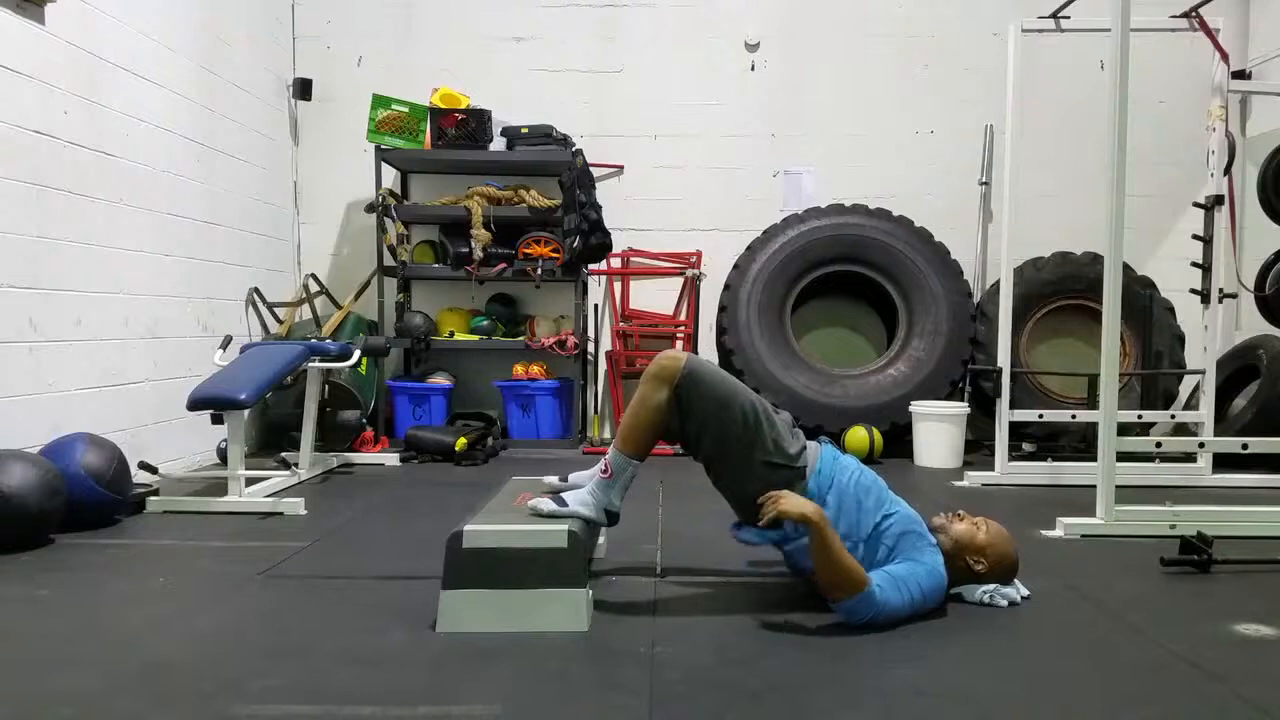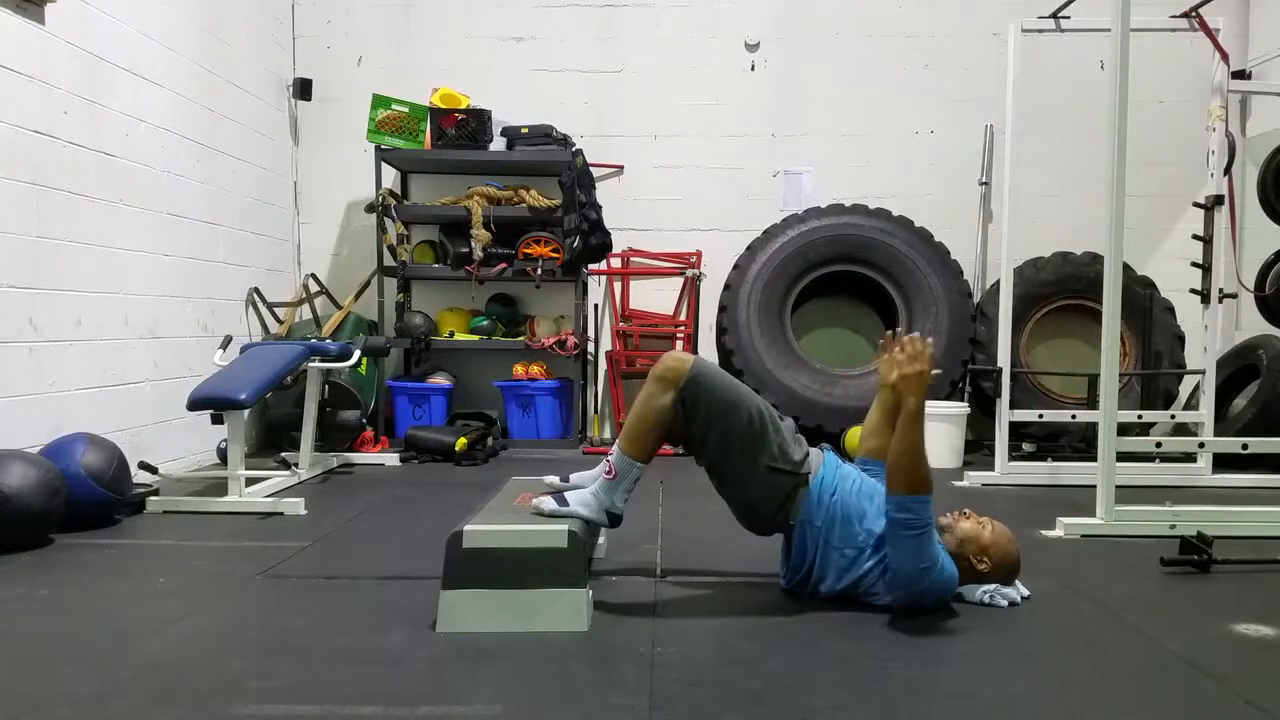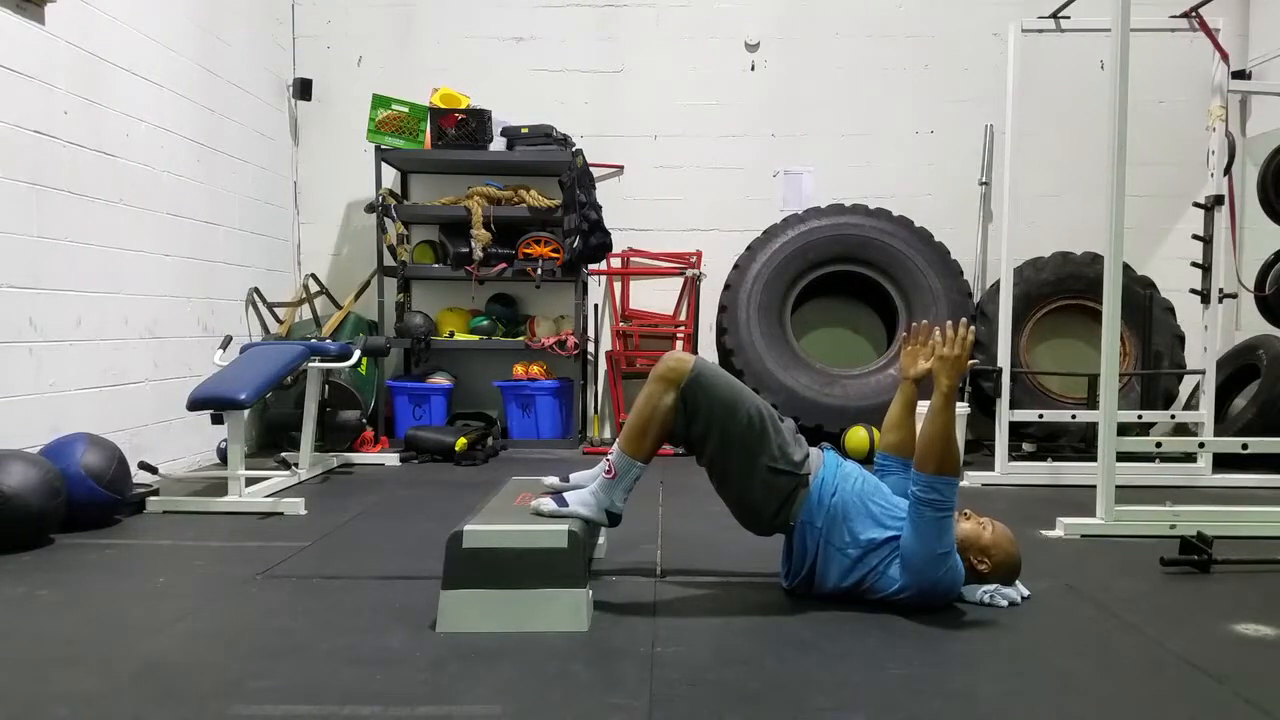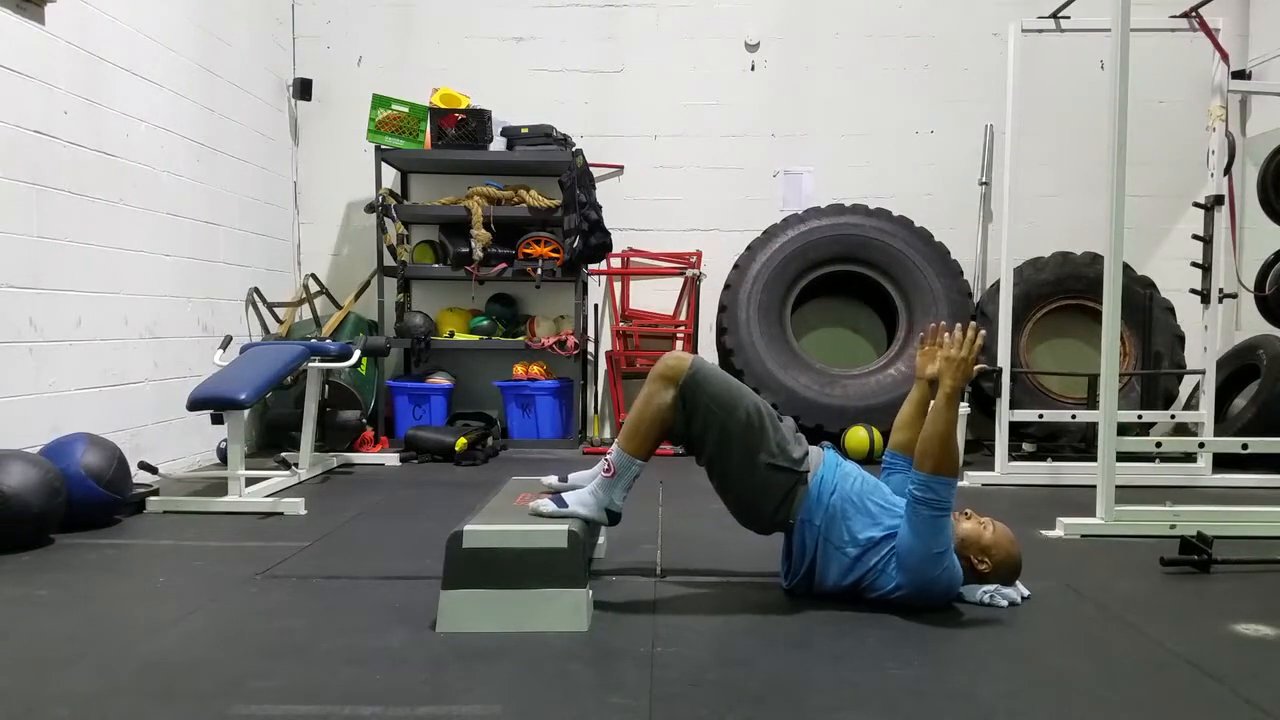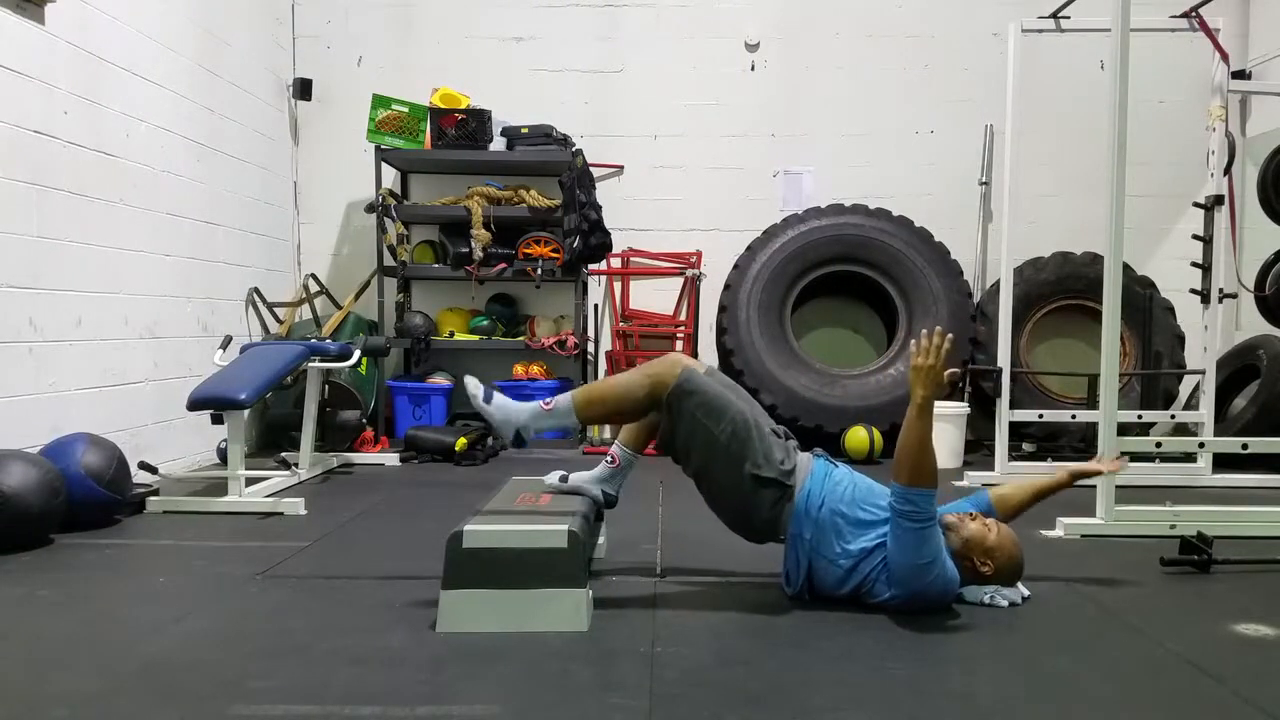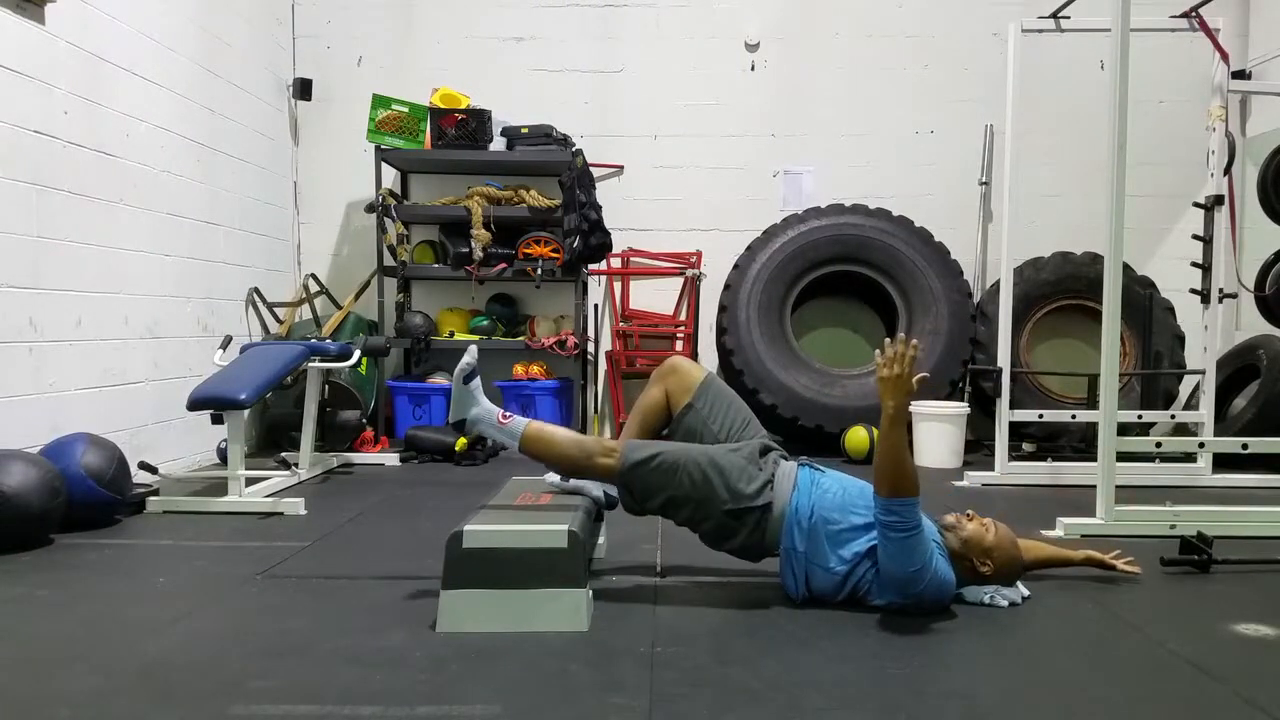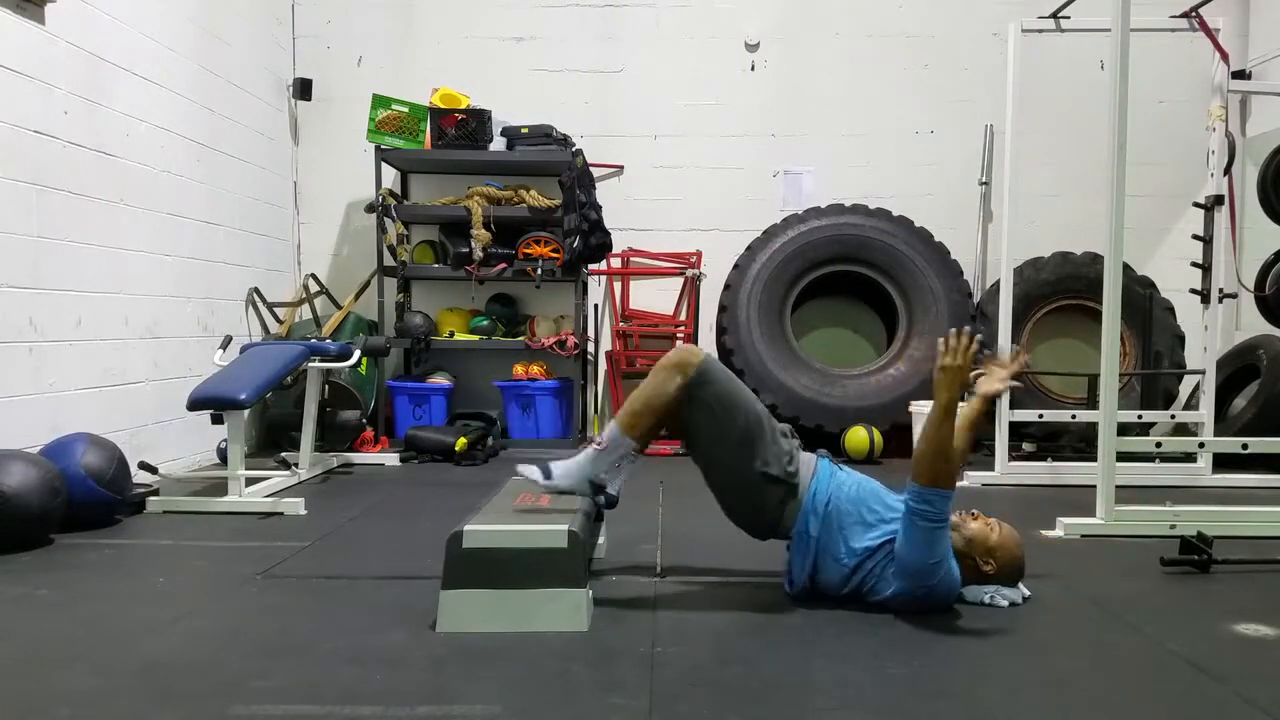
dt=0.7s
person 1, frame 1
left shoulder: (929, 576)
right shoulder: (921, 546)
left elbow: (858, 602)
left wrist: (817, 519)
left hip: (782, 472)
right hip: (801, 460)
left knee: (670, 371)
right knee: (672, 383)
left ankle: (603, 496)
right ankle: (605, 476)
person 1, frame 2
left shoulder: (933, 577)
right shoulder: (917, 541)
left elbow: (913, 504)
right elbow: (874, 466)
left wrist: (914, 402)
right wrist: (889, 391)
left hip: (787, 486)
right hip: (805, 474)
left knee: (675, 371)
right knee: (682, 386)
left ankle: (605, 497)
right ankle: (609, 476)
person 1, frame 3
left shoulder: (934, 573)
right shoulder: (913, 526)
left elbow: (936, 487)
right elbow: (896, 465)
left wrist: (945, 390)
right wrist: (909, 383)
left hip: (788, 488)
right hip: (803, 473)
left knee: (677, 372)
right knee: (678, 384)
left ankle: (605, 496)
right ankle: (607, 476)
person 1, frame 4
left shoulder: (933, 574)
right shoulder: (915, 525)
left elbow: (932, 489)
right elbow: (902, 463)
left wrist: (950, 392)
right wrist: (924, 381)
left hip: (787, 487)
right hip: (796, 480)
left knee: (676, 371)
right knee: (678, 387)
left ankle: (604, 496)
right ankle: (605, 477)
person 1, frame 5
left shoulder: (929, 577)
right shoulder: (944, 544)
left elbow: (913, 499)
right elbow: (994, 497)
left wrist: (923, 399)
right wrist: (1071, 472)
left hip: (775, 492)
right hip: (794, 468)
left knee: (668, 374)
right knee: (675, 376)
left ankle: (525, 418)
right ankle: (607, 479)
person 1, frame 6
left shoulder: (925, 577)
right shoulder: (938, 544)
left elbow: (896, 507)
right elbow: (1017, 550)
left wrist: (894, 410)
right wrist: (1083, 554)
left hip: (756, 507)
right hip: (773, 472)
left knee: (606, 454)
right knee: (675, 369)
left ankle: (485, 417)
right ankle: (605, 486)
person 1, frame 7
left shoulder: (932, 577)
right shoulder: (939, 536)
left elbow: (930, 496)
right elbow: (932, 490)
left wrist: (948, 401)
right wrist: (979, 401)
left hip: (779, 487)
right hip: (795, 470)
left knee: (684, 363)
right knee: (682, 375)
left ankle: (589, 470)
right ankle: (603, 477)
